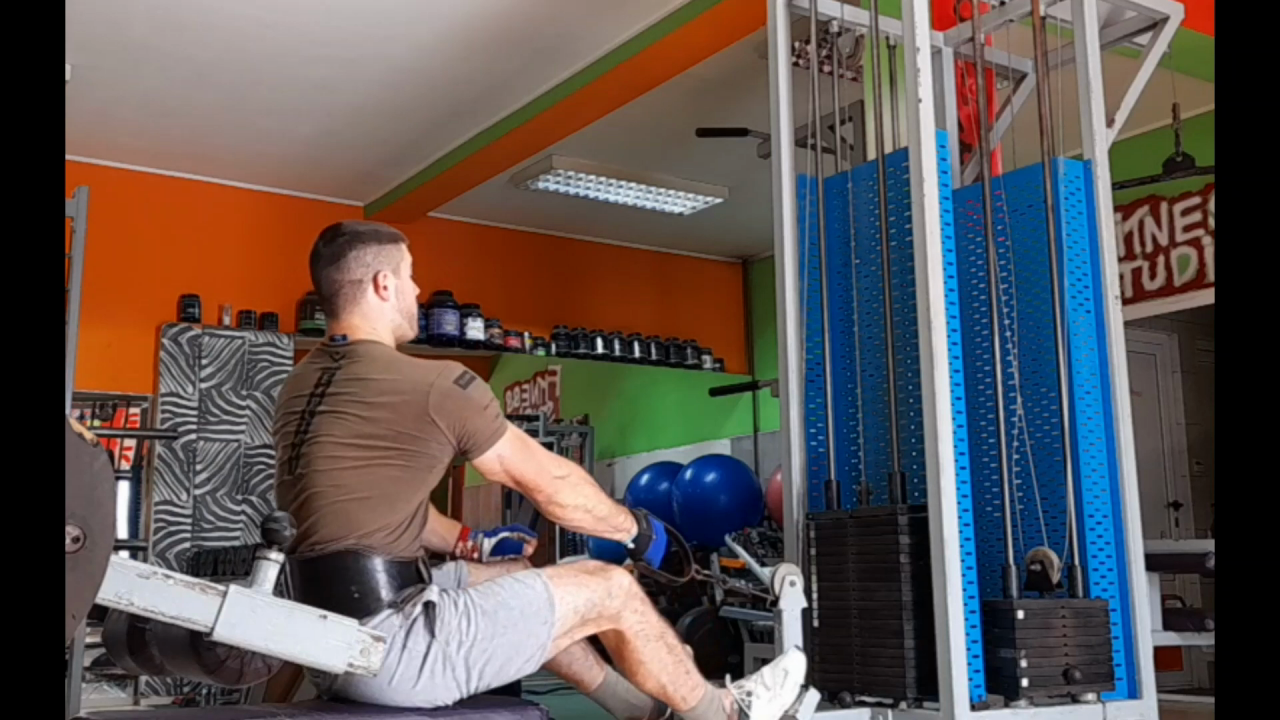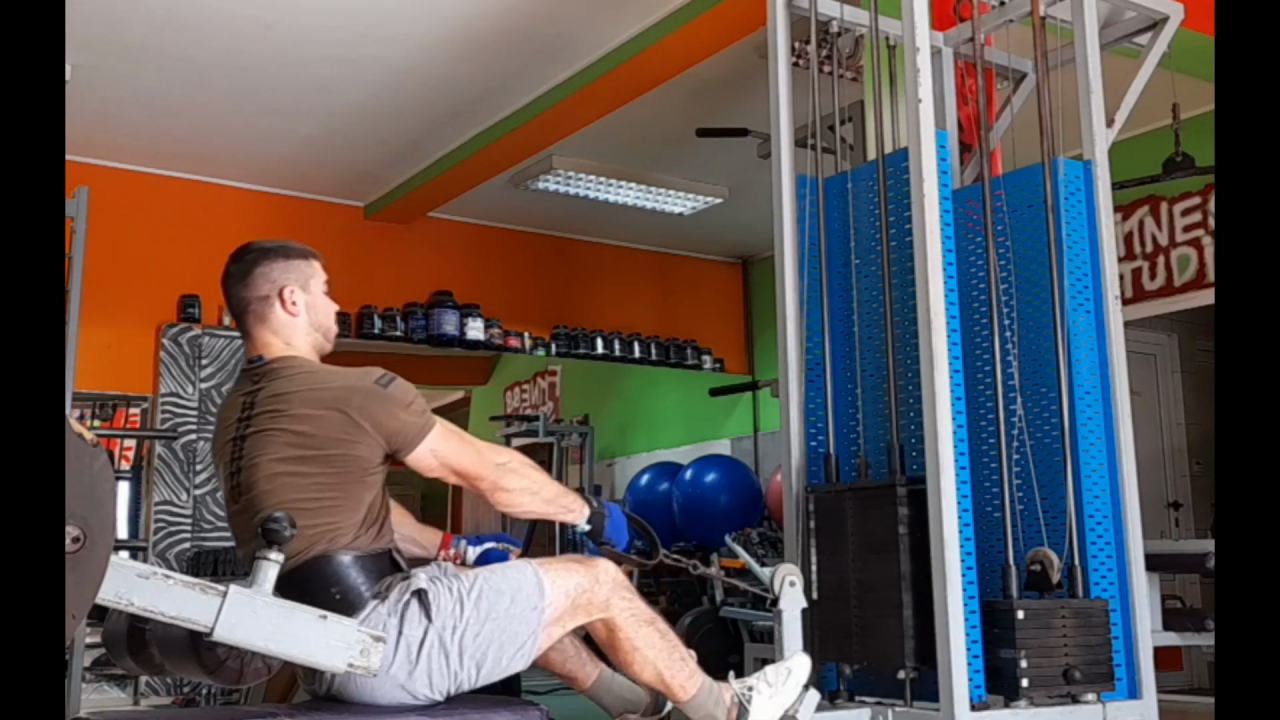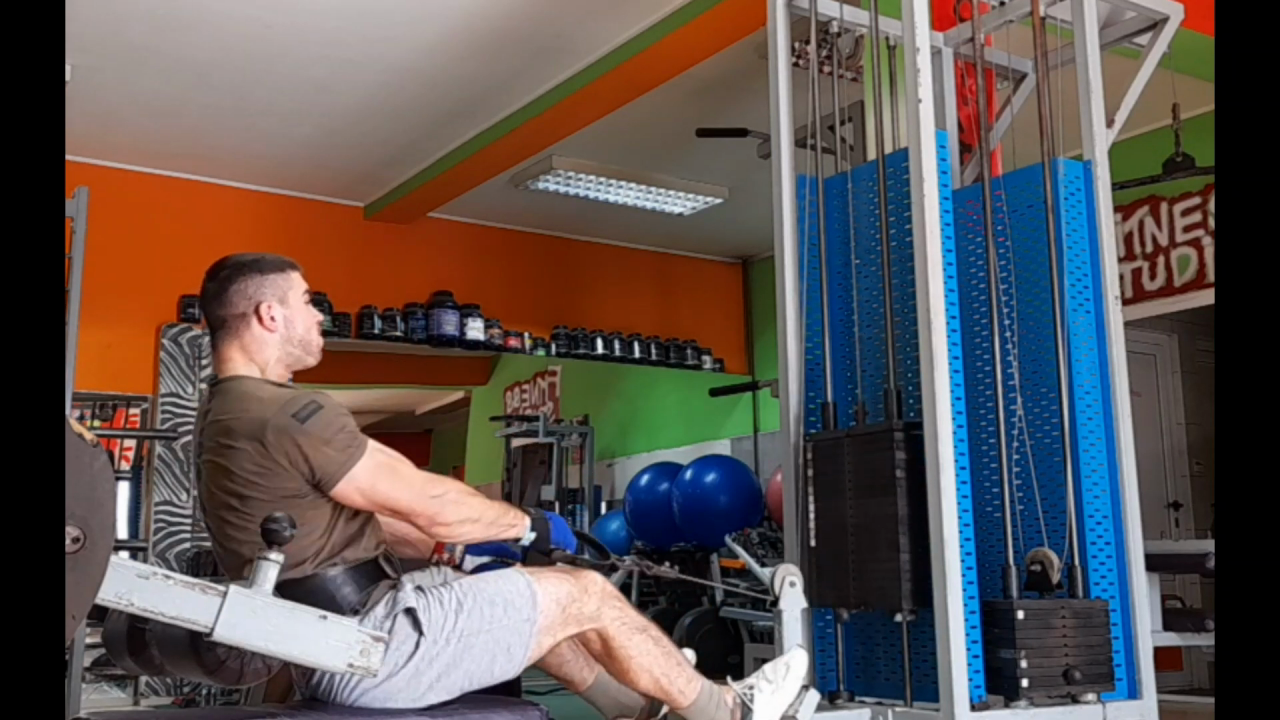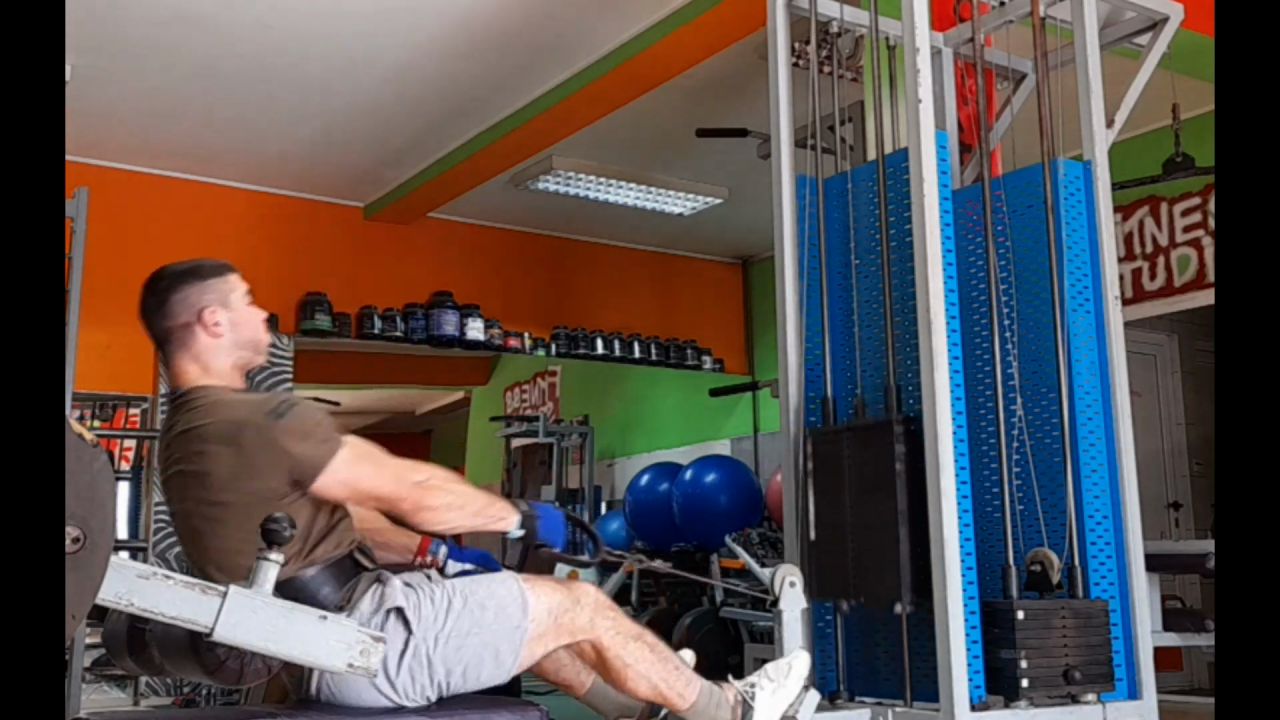
dt=1s
person 1, frame 1
left shoulder: (300, 387)
right shoulder: (435, 386)
right elbow: (549, 483)
left wrist: (469, 543)
right wrist: (635, 529)
right hip: (388, 648)
left knee: (511, 576)
right knee: (609, 590)
person 1, frame 2
left shoulder: (242, 411)
right shoulder: (354, 391)
right elbow: (491, 471)
left wrist: (451, 548)
right wrist: (590, 512)
right hip: (377, 639)
left knee: (512, 581)
right knee: (596, 583)
person 1, frame 3
left shoulder: (227, 415)
right shoulder: (288, 416)
right elbow: (427, 502)
left wrist: (450, 553)
right wrist: (530, 524)
left knee: (510, 586)
right knee: (586, 593)
person 1, frame 4
left shoulder: (193, 427)
right shoulder: (264, 419)
right elbow: (406, 488)
left wrist: (432, 554)
right wrist: (520, 518)
left knee: (501, 588)
right knee: (579, 606)
